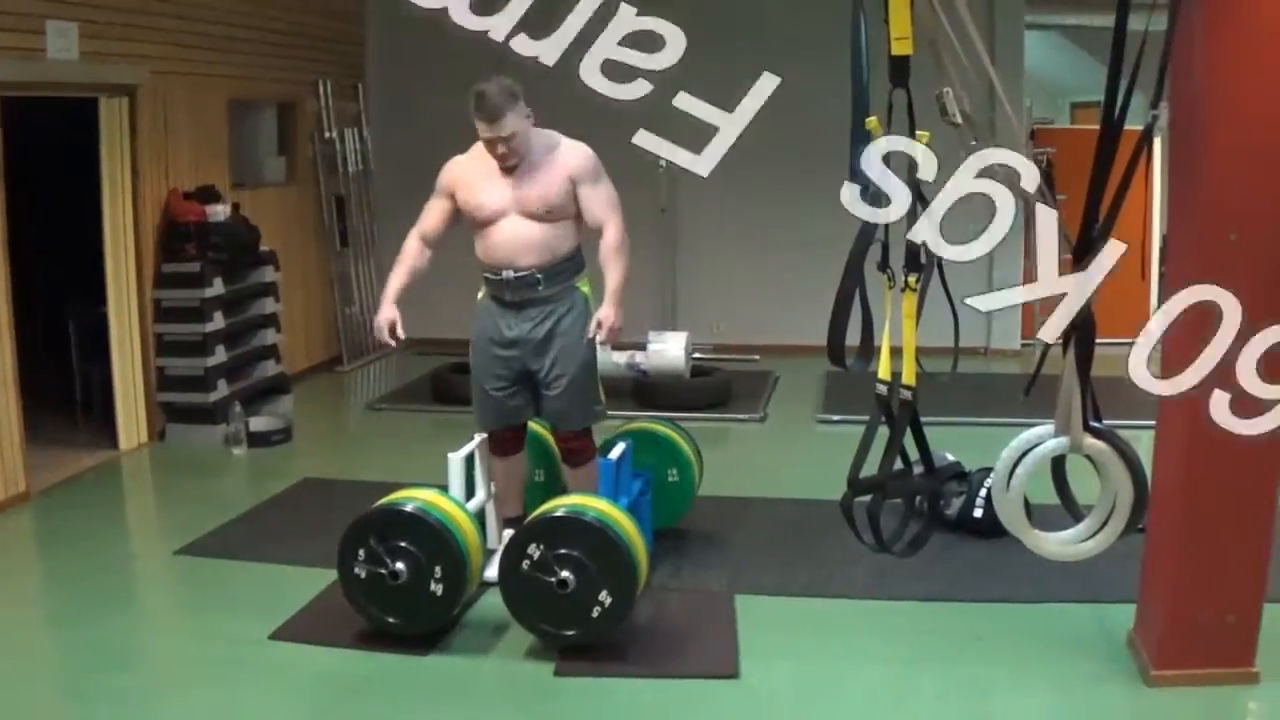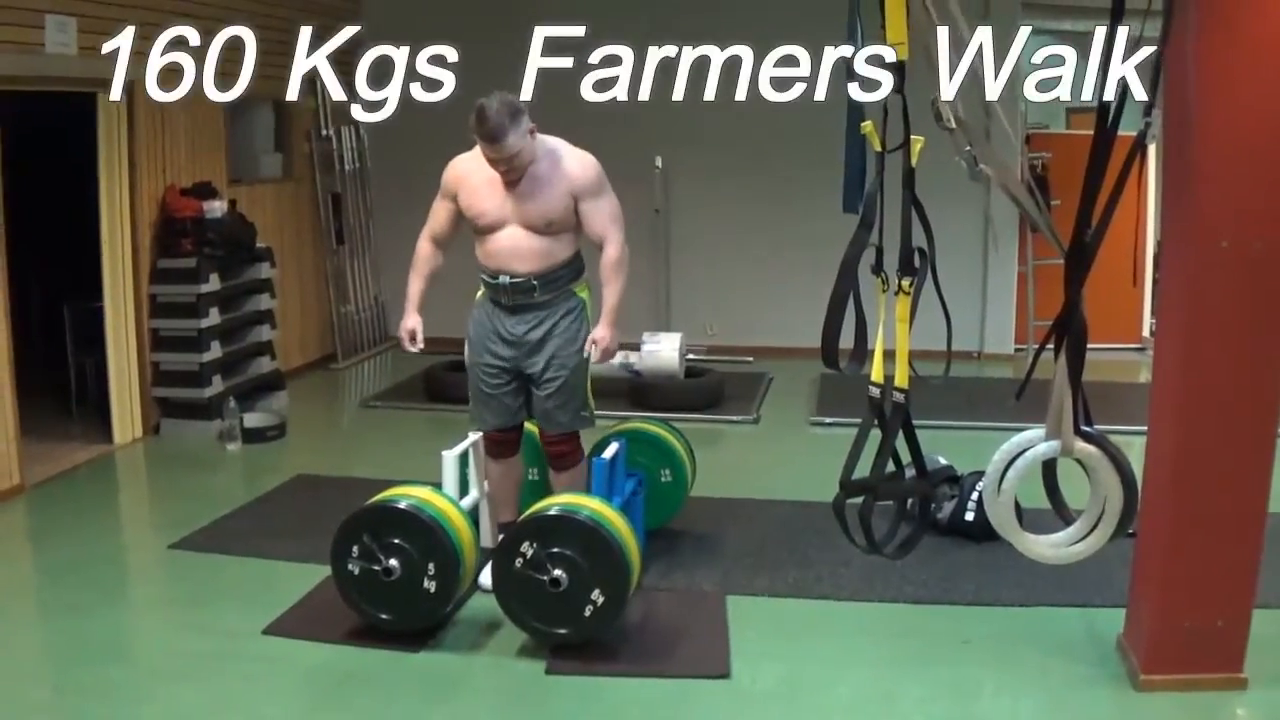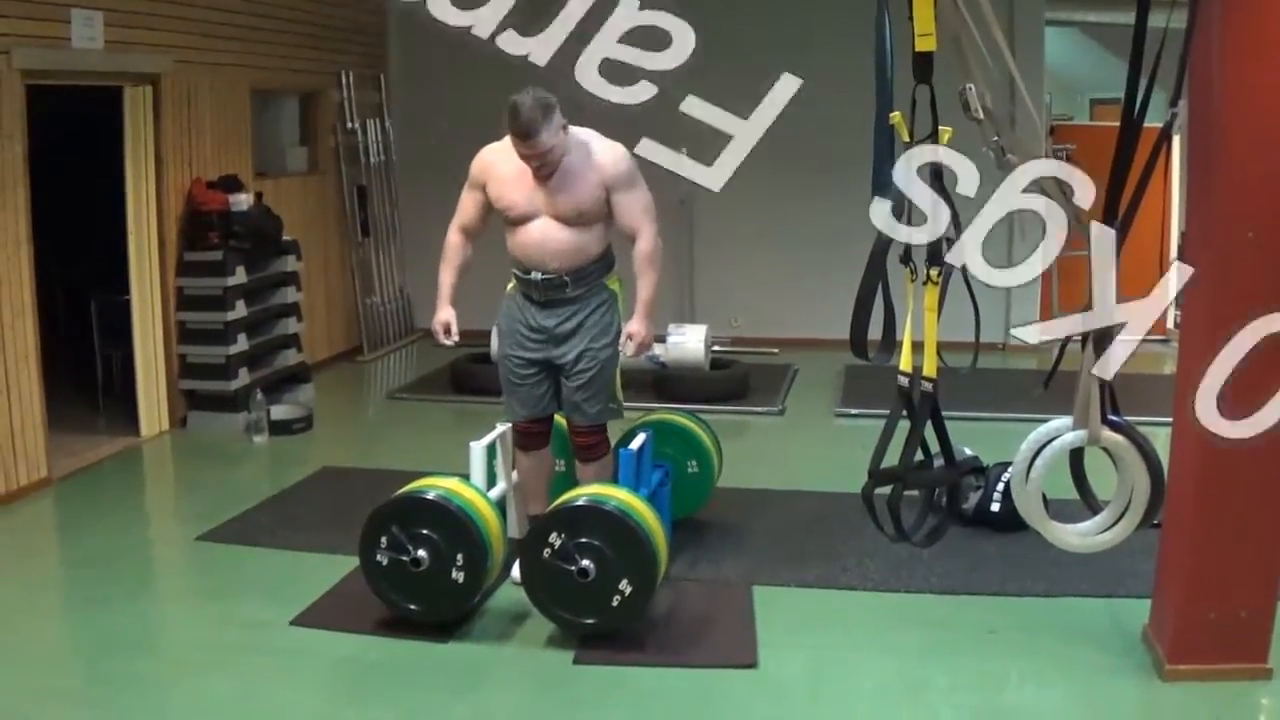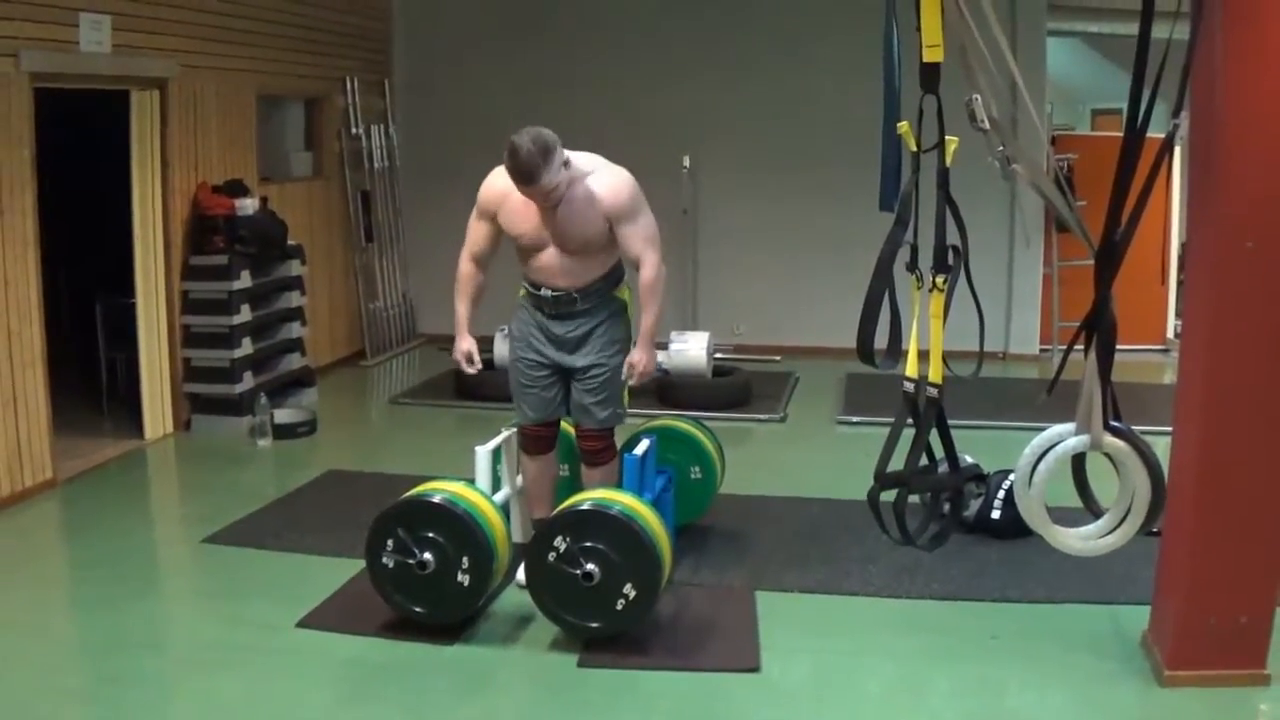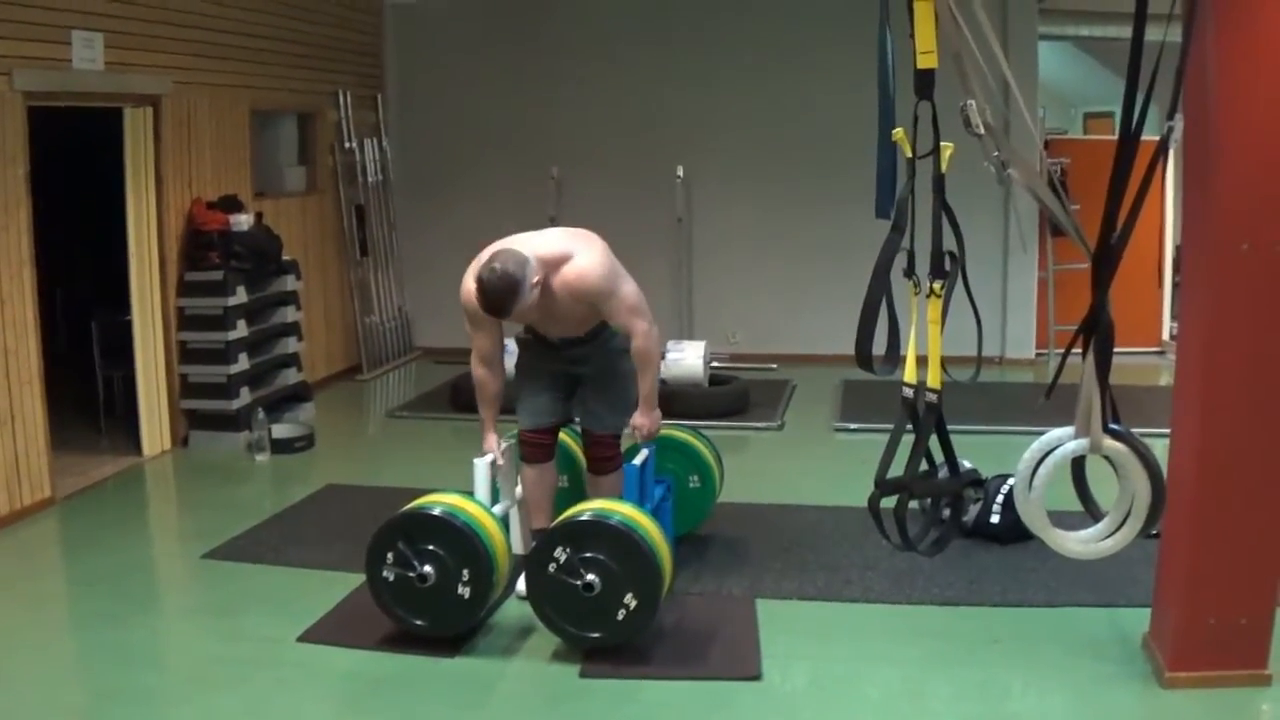
dt=1s
person 1, frame 1
left shoulder: (574, 158)
right shoulder: (459, 172)
left elbow: (611, 229)
right elbow: (422, 239)
left wrist: (612, 300)
right wrist: (390, 299)
left hip: (560, 304)
right hip: (496, 309)
left knee: (572, 431)
right knee: (503, 431)
right ankle: (511, 535)
person 1, frame 2
left shoulder: (577, 168)
right shoulder: (460, 172)
left elbow: (612, 243)
right elbow: (432, 241)
left wrist: (607, 319)
right wrist: (412, 307)
left hip: (557, 310)
right hip: (492, 312)
left knee: (560, 436)
right knee: (498, 434)
right ankle: (506, 542)
person 1, frame 3
left shoulder: (608, 160)
right shoulder: (489, 163)
left elbow: (645, 235)
right elbow: (461, 232)
left wrist: (642, 312)
right wrist: (445, 300)
left hip: (587, 303)
right hip: (523, 303)
left knee: (587, 429)
right knee: (528, 426)
person 1, frame 4
left shoulder: (613, 186)
right shoulder: (495, 190)
left elbow: (650, 264)
right elbow: (473, 261)
left wrist: (645, 342)
right wrist: (463, 330)
left hip: (598, 316)
right hip: (534, 315)
left knee: (595, 435)
right knee: (534, 431)
person 1, frame 5
left shoulder: (587, 268)
right shoulder: (476, 287)
left elbow: (644, 330)
right elbow: (486, 362)
left wrist: (647, 406)
right wrist: (489, 429)
left hip: (603, 341)
right hip: (541, 345)
left knee: (601, 442)
right knee: (533, 439)
